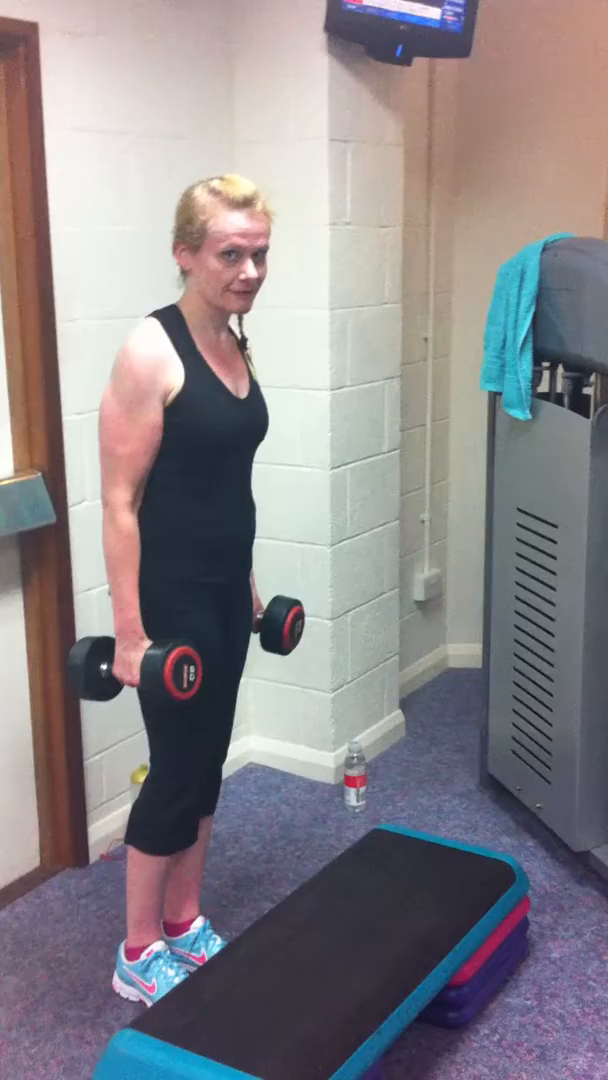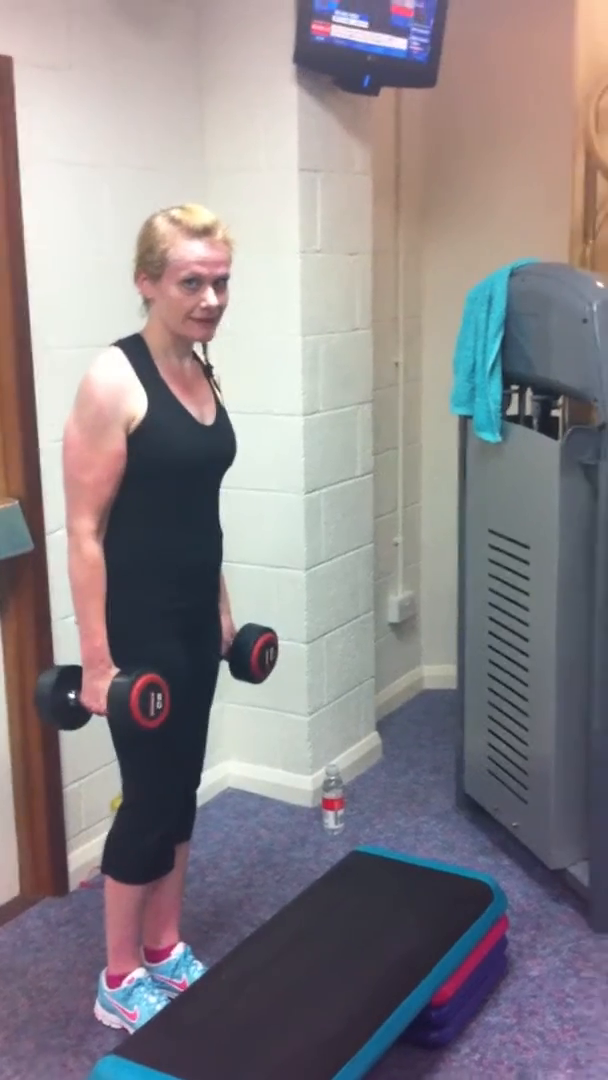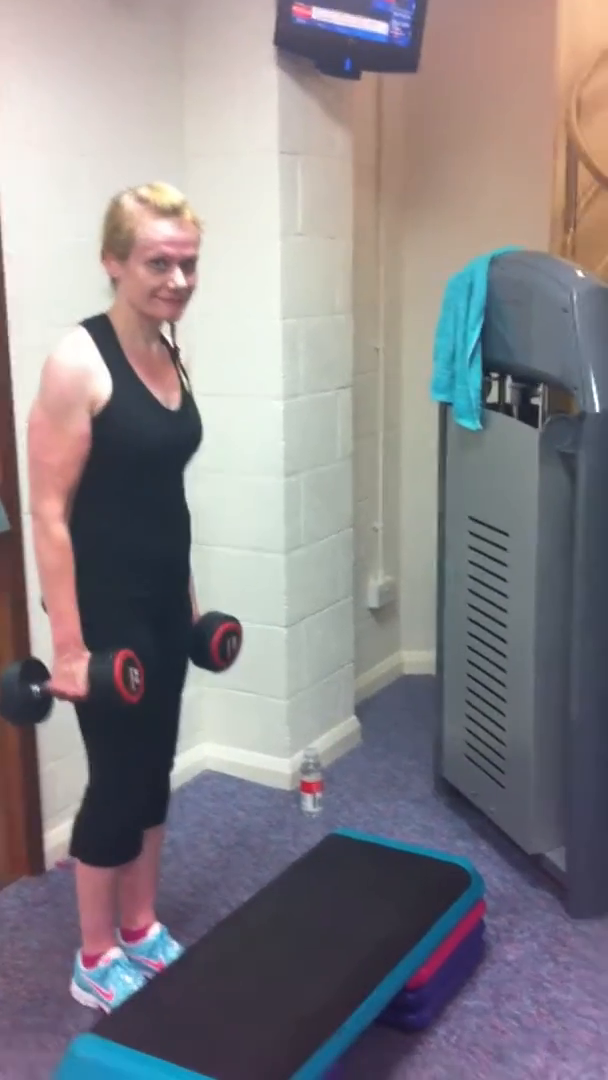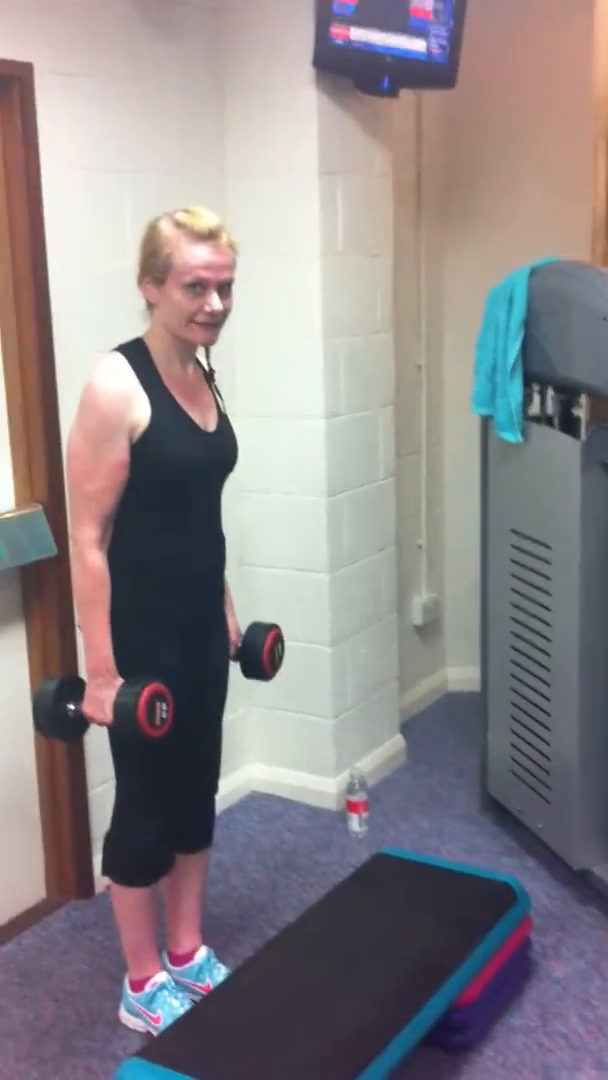
dt=1s
person 1, frame 1
left shoulder: (234, 343)
right shoulder: (149, 351)
right elbow: (119, 500)
right wrist: (128, 630)
left hip: (225, 590)
right hip: (170, 596)
left knee: (208, 760)
right knee: (176, 767)
left ankle: (186, 925)
right ankle: (138, 954)
person 1, frame 2
left shoulder: (201, 371)
right shoulder: (113, 380)
right elbow: (84, 529)
left wrist: (222, 608)
right wrist: (96, 658)
left hip: (194, 617)
right hip: (139, 623)
left knee: (182, 786)
right knee: (150, 796)
left ankle: (166, 950)
right ankle: (119, 981)
person 1, frame 3
left shoulder: (169, 356)
right shoulder: (78, 362)
right elbow: (49, 513)
right wrist: (67, 642)
left hip: (164, 601)
right hip: (107, 609)
left knee: (153, 770)
right knee: (117, 779)
left ankle: (141, 932)
right ankle: (94, 961)
person 1, frame 4
left shoulder: (203, 375)
right shoulder: (116, 386)
right elbow: (87, 538)
left wrist: (227, 611)
right wrist: (101, 667)
left hip: (200, 625)
right hip: (141, 632)
left knee: (196, 789)
right knee: (146, 801)
left ankle: (189, 954)
right ankle: (143, 984)
